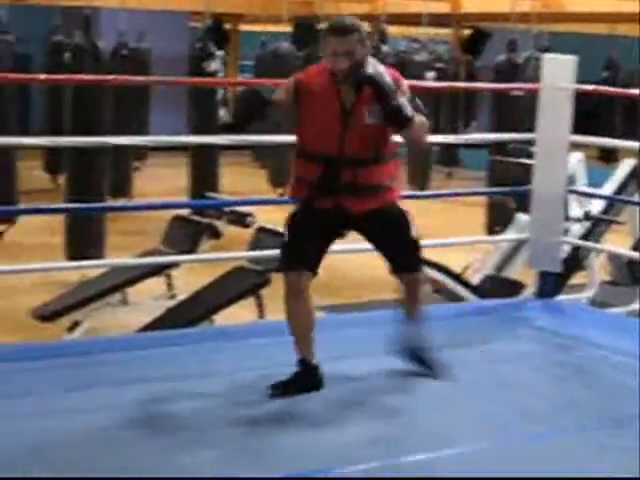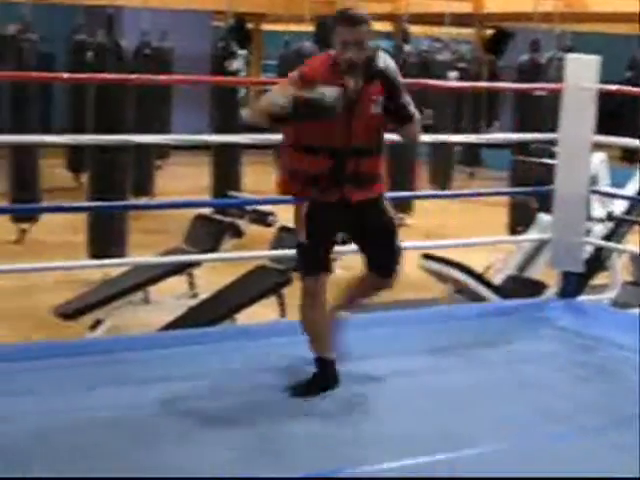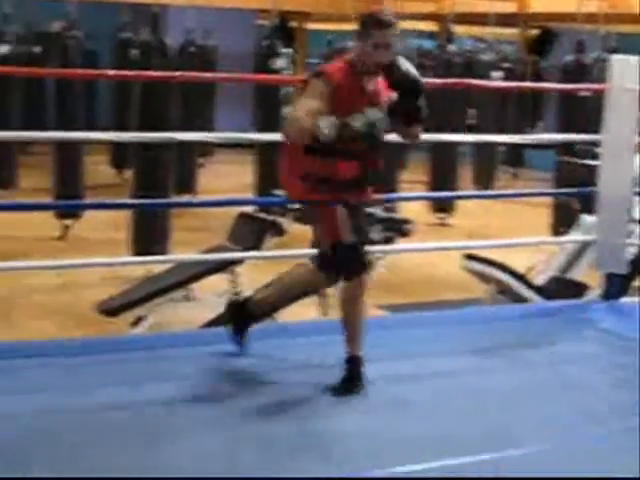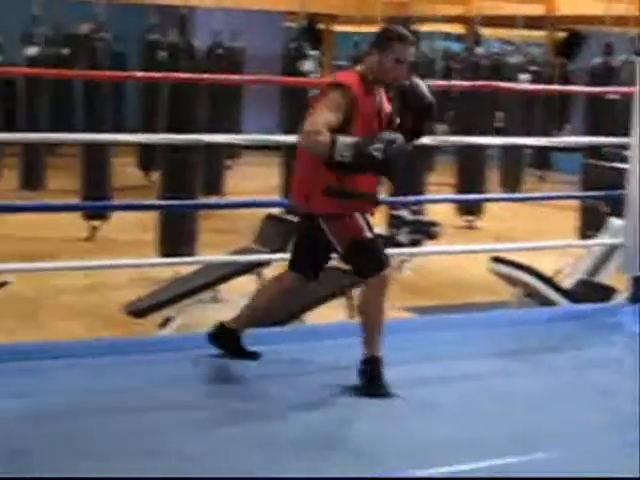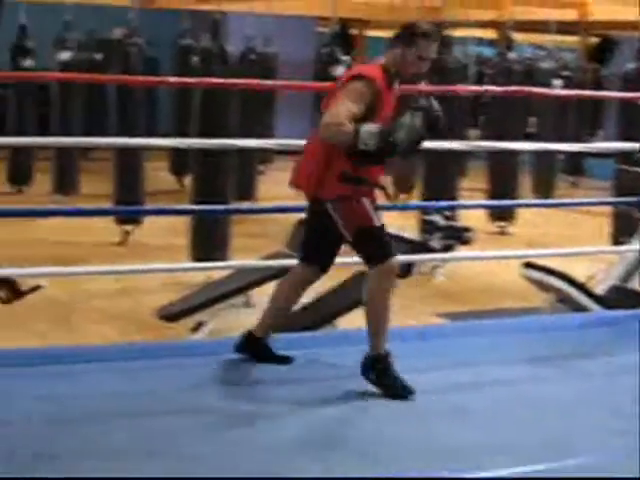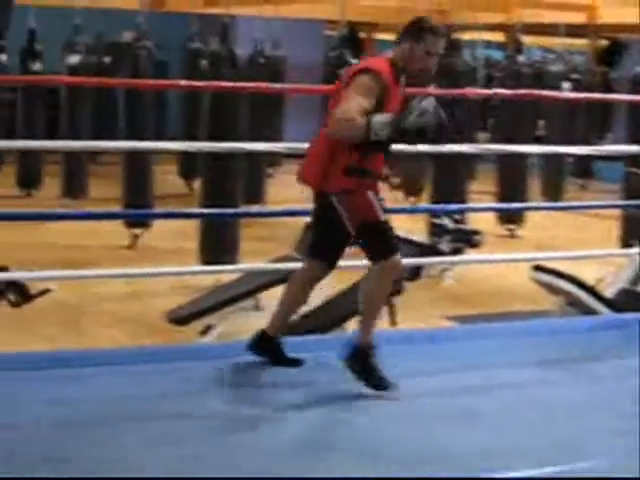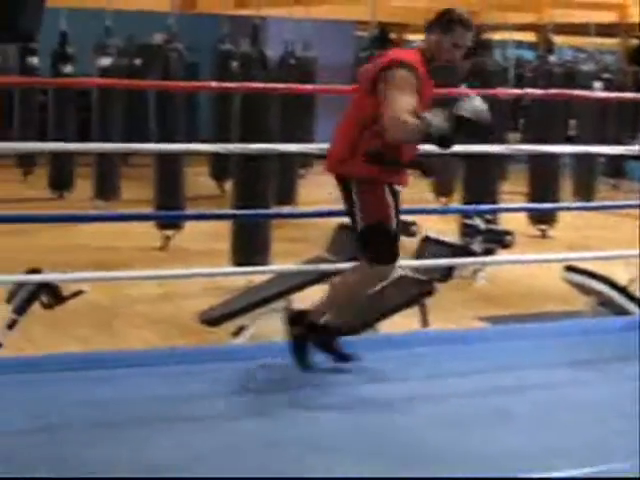
dt=0.1s
person 1, frame 1
left shoulder: (387, 82)
right shoulder: (308, 83)
left elbow: (419, 138)
right elbow: (267, 102)
left wrist: (391, 97)
right wrist: (251, 102)
left hip: (372, 196)
right hip: (320, 197)
left knee: (410, 270)
right knee: (295, 278)
left ankle: (412, 337)
right ankle: (308, 370)
person 1, frame 2
left shoulder: (382, 78)
right shoulder: (308, 74)
left elbow: (413, 131)
right elbow: (256, 113)
left wrist: (396, 91)
right wrist: (299, 103)
left hip: (364, 188)
right hip: (319, 189)
left knee: (385, 272)
right knee: (313, 276)
left ankle: (331, 317)
right ankle: (325, 367)
person 1, frame 3
left shoulder: (380, 80)
right shoulder: (330, 80)
left elbow: (411, 133)
right elbow: (294, 129)
left wrist: (411, 96)
right wrist: (349, 127)
left hip: (351, 189)
right hip: (323, 189)
left knee: (326, 270)
right knee: (355, 272)
left ankle: (247, 308)
right ankle: (353, 363)
person 1, frame 4
left shoulder: (376, 94)
right shoulder: (345, 92)
left elbow: (389, 153)
right elbow: (311, 139)
right wrist: (365, 149)
left hip: (330, 197)
right hip: (328, 198)
left knee: (298, 275)
right knee: (377, 274)
left ankle: (228, 331)
right ankle: (371, 365)
person 1, frame 5
left shoulder: (388, 85)
right shoulder: (366, 83)
left elbow: (382, 150)
right elbow: (330, 129)
left wrist: (417, 123)
right wrist: (385, 136)
left hip: (337, 187)
right hip: (335, 185)
left knee: (310, 268)
right knee: (383, 264)
left ankle: (256, 340)
right ankle: (378, 360)
person 1, frame 6
left shoulder: (386, 77)
right shoulder: (373, 78)
right elbow: (341, 126)
right wrist: (398, 120)
left hip: (343, 178)
right hip: (341, 180)
left knee: (318, 264)
right knee: (389, 261)
left ankle: (268, 339)
right ankle: (363, 351)
person 1, frame 7
left shoulder: (413, 66)
right shoulder: (405, 70)
right elbow: (399, 128)
right wrist: (451, 117)
left hip: (372, 169)
right hip: (364, 169)
left knee: (374, 259)
right knee: (381, 263)
left ankle: (318, 327)
right ankle: (310, 322)
